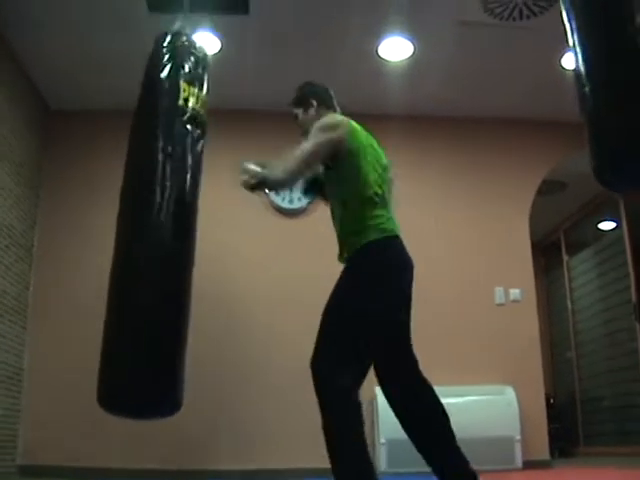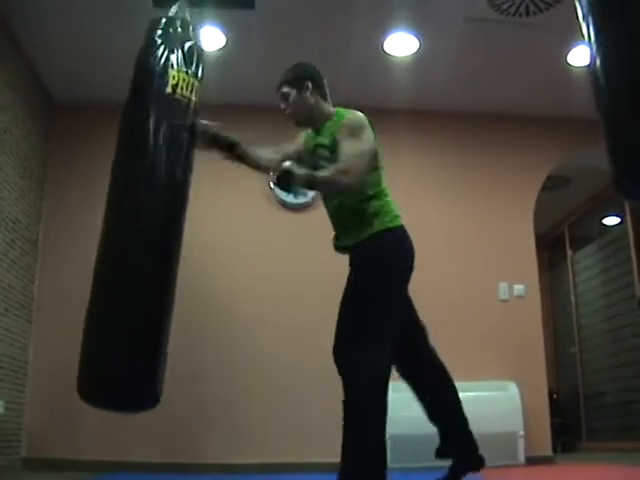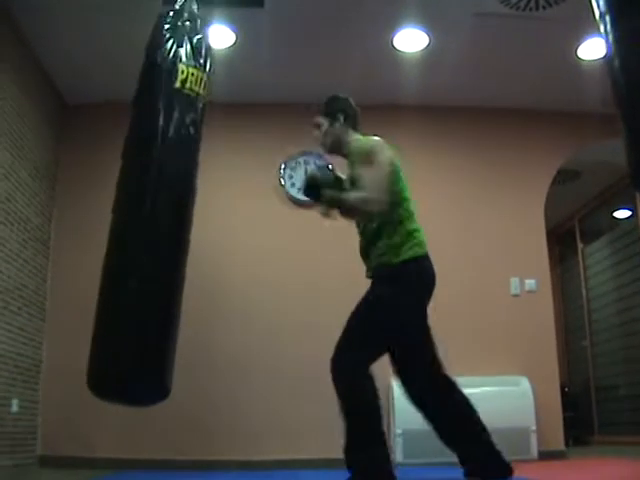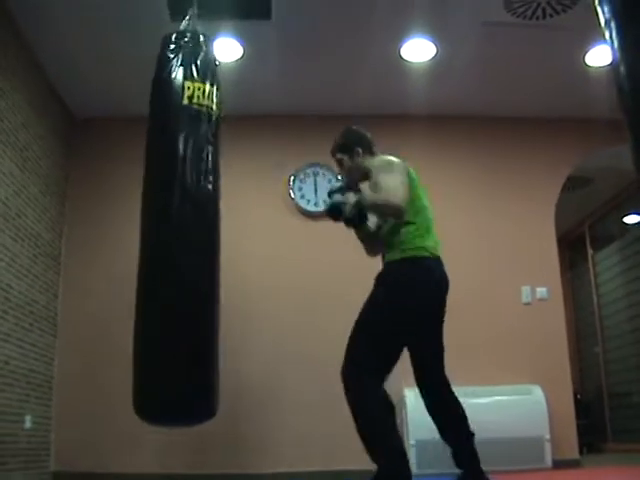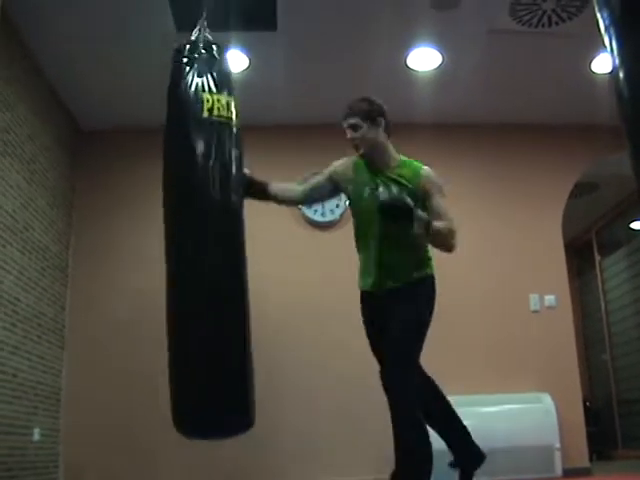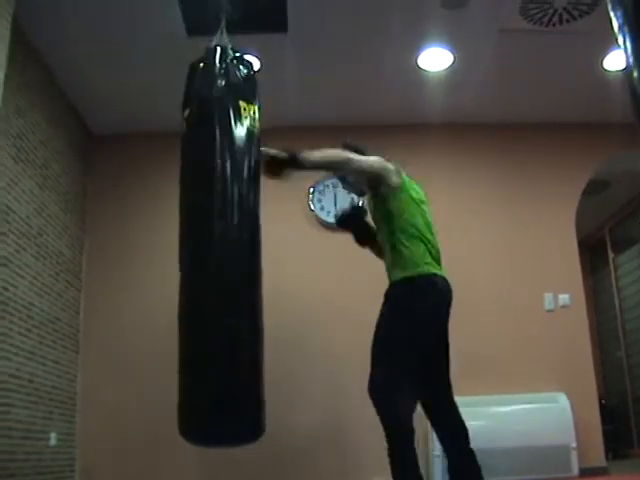
dt=0.5s
person 1, frame 1
left shoulder: (332, 127)
right shoulder: (357, 140)
left elbow: (284, 175)
left wrist: (256, 176)
right wrist: (321, 187)
left hip: (375, 261)
right hip: (388, 259)
left knee: (332, 366)
right knee: (399, 368)
person 1, frame 2
left shoulder: (351, 122)
right shoulder: (313, 140)
left elbow: (350, 178)
right elbow: (270, 161)
left wrist: (301, 176)
right wrist: (224, 142)
left hip: (380, 247)
right hip: (377, 249)
left knee: (355, 356)
right knee: (412, 352)
person 1, frame 3
left shoulder: (370, 149)
right shoulder: (364, 159)
left elbow: (371, 207)
left wrist: (332, 197)
right wrist: (338, 196)
left hip: (402, 273)
right hip: (402, 274)
left knee: (348, 364)
right knee: (424, 375)
person 1, frame 4
left shoulder: (386, 165)
right shoulder: (385, 178)
left elbow: (394, 203)
right elbow: (374, 246)
left wrist: (356, 200)
right wrist: (353, 215)
left hip: (409, 275)
right hip: (428, 276)
left knee: (359, 374)
right knee: (432, 379)
person 1, frame 5
left shoulder: (421, 176)
right shoulder: (348, 170)
left elbow: (449, 240)
right elbow: (298, 193)
left wrist: (415, 215)
right wrist: (257, 187)
left hip: (412, 289)
right hip: (373, 292)
left knee: (400, 379)
right knee: (407, 377)
person 1, frame 6
left shoulder: (383, 171)
right shoulder: (401, 186)
left elbow: (344, 158)
left wrist: (292, 158)
right wrist: (366, 234)
left hip: (414, 288)
right hip: (433, 288)
left knee: (388, 387)
right knee: (434, 392)
